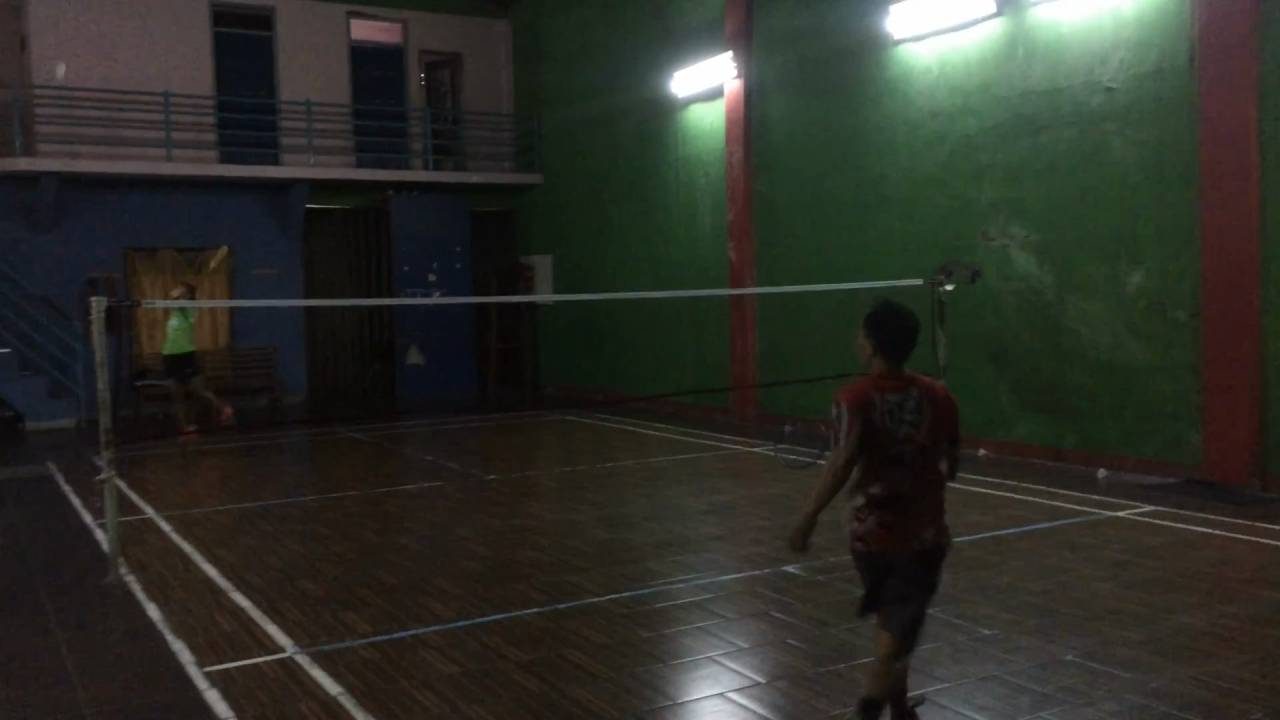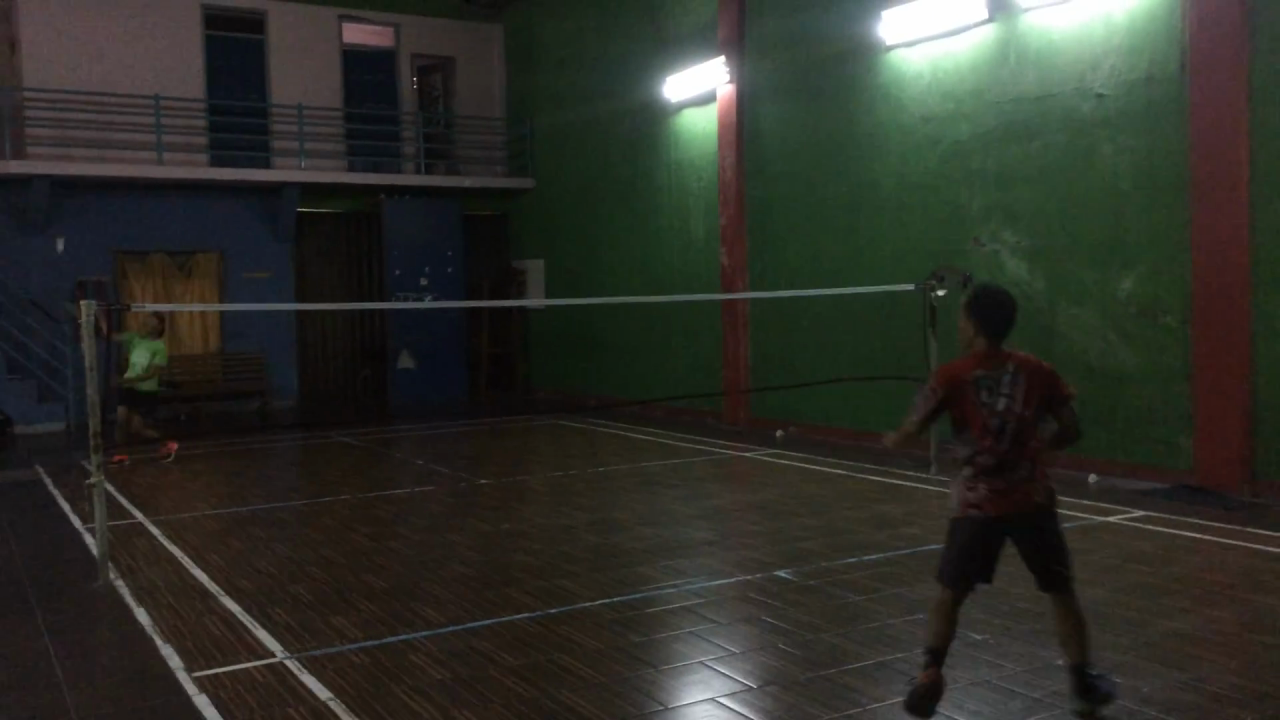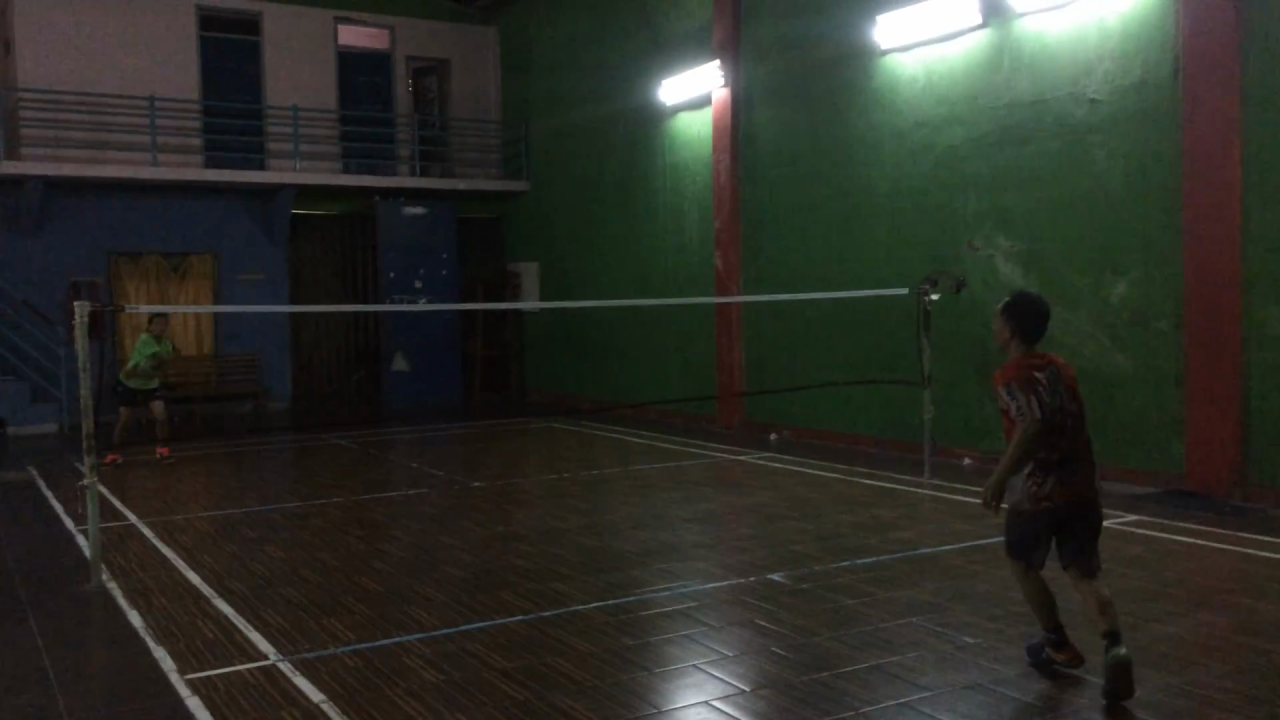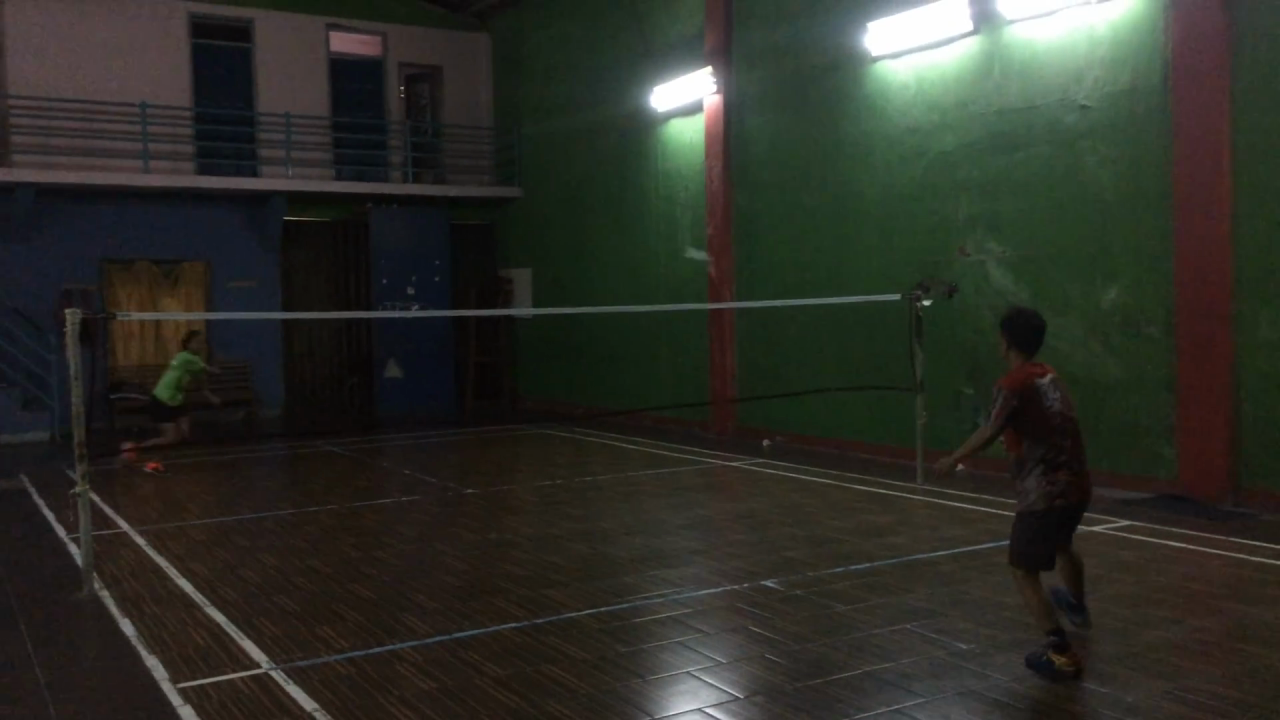
dt=0.3s
person 1, frame 1
left shoulder: (855, 398)
right shoulder: (938, 398)
left elbow: (843, 462)
right elbow: (951, 468)
left wrist: (808, 517)
left hip: (870, 532)
right hip: (921, 535)
left knee: (889, 623)
right knee: (896, 637)
person 1, frame 2
left shoulder: (952, 376)
right shoulder: (1039, 371)
left elbow: (912, 429)
right elbow: (1071, 429)
left wrist: (894, 439)
left hip: (977, 503)
right hip: (1031, 500)
left knee: (949, 593)
right knee: (1061, 592)
left ankle: (930, 674)
right ankle: (1083, 684)
person 1, frame 3
left shoulder: (1010, 374)
right shoulder: (1061, 368)
left elbow: (1030, 424)
left wrist: (998, 479)
left hip: (1036, 491)
right hip: (1081, 487)
left knee: (1023, 565)
right knee: (1085, 575)
left ankle: (1060, 647)
right ankle: (1115, 650)
person 1, frame 4
left shoulder: (1014, 383)
right shoulder: (1051, 376)
left elbow: (991, 430)
left wrist: (950, 461)
left hip: (1044, 491)
right hip: (1076, 484)
left knee: (1025, 570)
right knee: (1061, 545)
left ankle: (1061, 651)
right ankle: (1075, 604)
